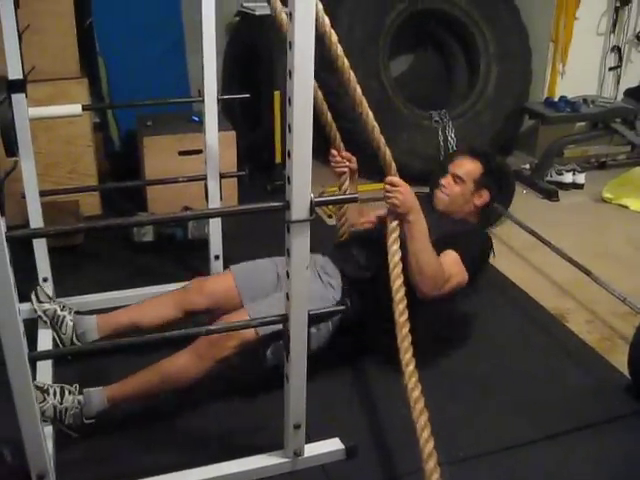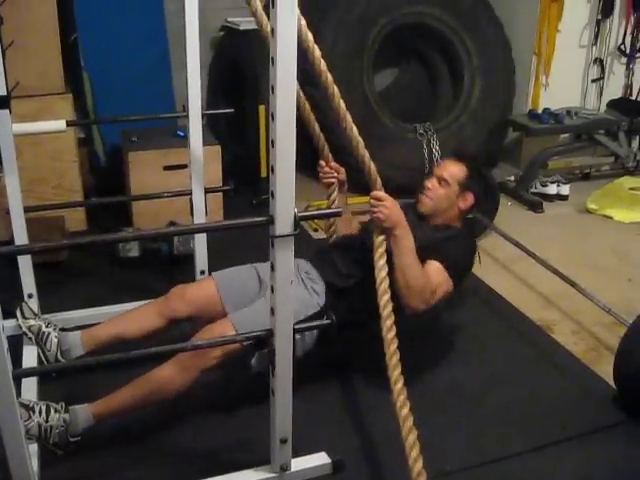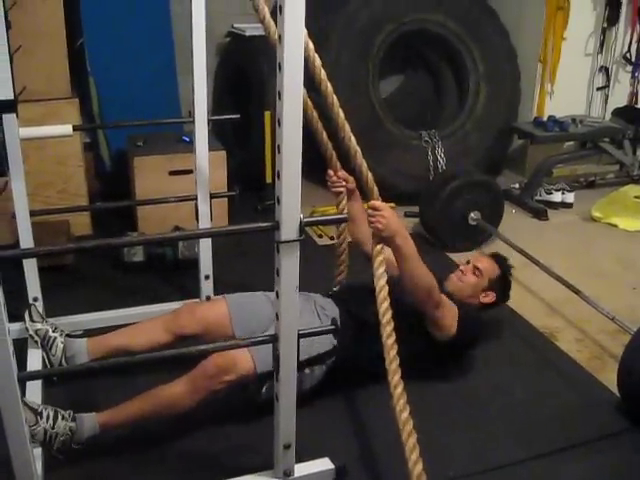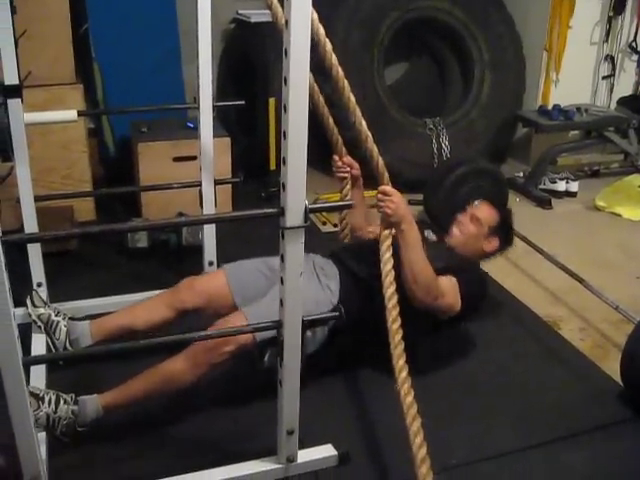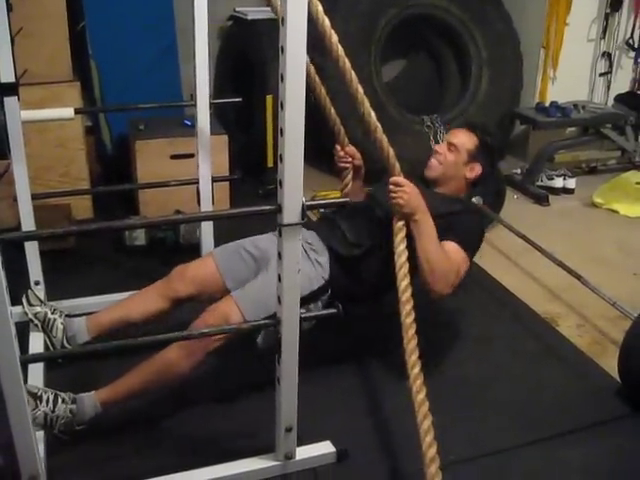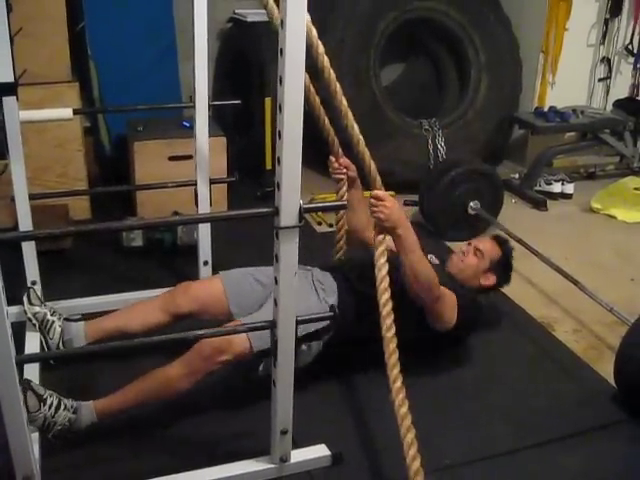
dt=0.5s
person 1, frame 1
left shoulder: (471, 240)
right shoulder: (427, 200)
left elbow: (428, 284)
left wrist: (414, 217)
right wrist: (351, 180)
left hip: (340, 293)
right hip: (319, 264)
left knee: (220, 339)
right knee: (197, 291)
left ankle: (88, 405)
right ankle: (83, 329)
person 1, frame 2
left shoulder: (455, 245)
right shoulder: (413, 211)
left elbow: (416, 298)
left wrist: (400, 230)
right wrist: (340, 192)
left hip: (323, 299)
right hip: (303, 270)
left knee: (203, 349)
right knee: (179, 299)
left ankle: (74, 422)
right ankle: (69, 346)
person 1, frame 3
left shoulder: (455, 321)
right shoulder: (433, 281)
left elbow: (428, 300)
right elbow: (371, 248)
left wrist: (401, 237)
right wrist: (354, 197)
left hip: (334, 340)
right hip: (315, 305)
left knee: (215, 371)
right knee: (190, 317)
left ankle: (77, 428)
right ankle: (72, 351)
person 1, frame 4
left shoulder: (467, 279)
right shoulder: (436, 243)
left elbow: (423, 293)
right elbow: (364, 235)
left wrist: (406, 223)
right wrist: (357, 185)
left hip: (333, 297)
right hip: (315, 266)
left knee: (215, 344)
right knee: (189, 290)
left ankle: (83, 411)
right ankle: (76, 335)
person 1, frame 5
left shoulder: (463, 219)
right shoulder: (418, 181)
left elbow: (439, 280)
left wrist: (419, 212)
right wrist: (355, 173)
left hip: (324, 270)
right hip: (304, 239)
left knee: (207, 329)
right knee: (182, 280)
left ankle: (79, 408)
right ankle: (71, 331)
person 1, frame 6
left shoulder: (459, 305)
right shoulder: (433, 252)
left elbow: (425, 294)
right elbow: (364, 234)
left wrist: (402, 229)
right wrist: (354, 185)
left hip: (329, 308)
right hip: (312, 277)
left knee: (211, 352)
right knee: (185, 295)
left ankle: (78, 415)
right ankle: (70, 335)
